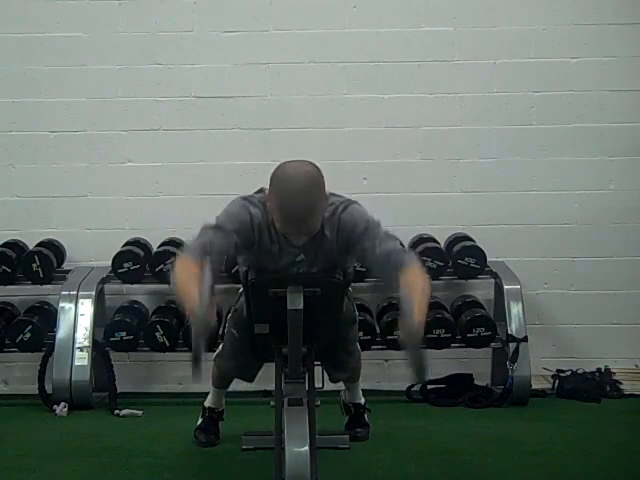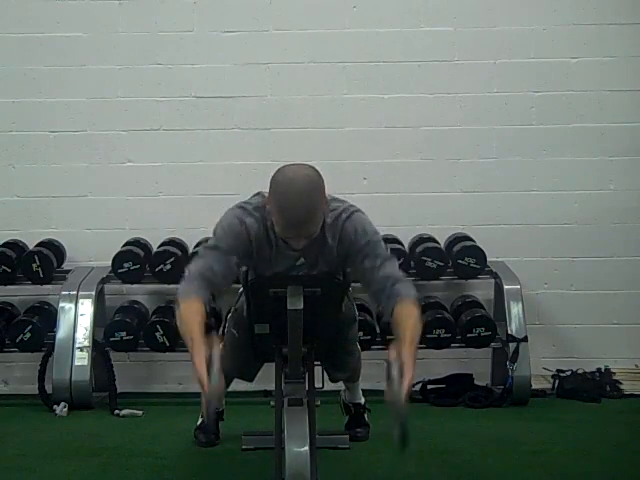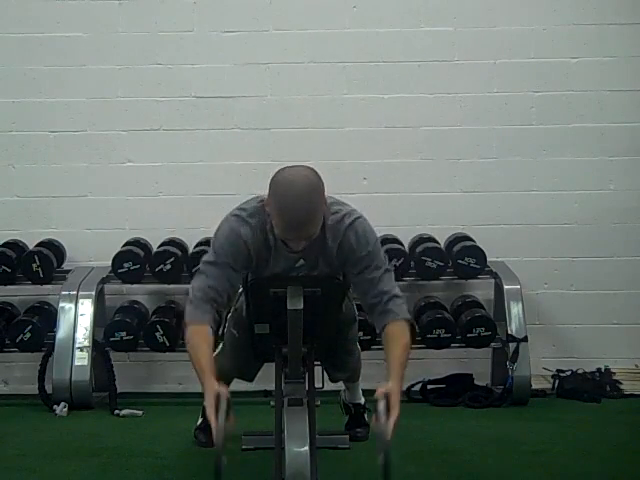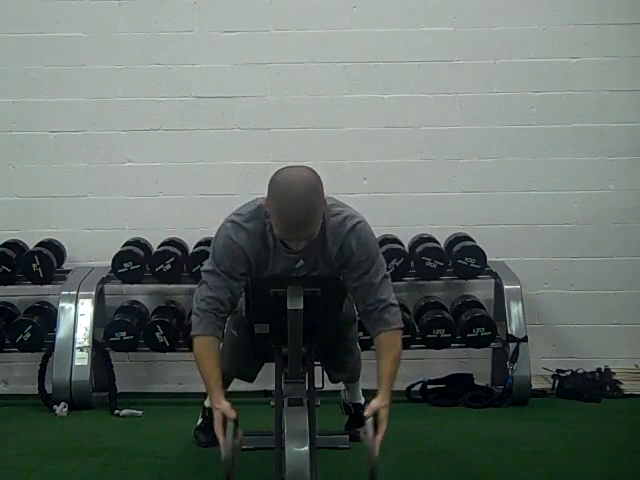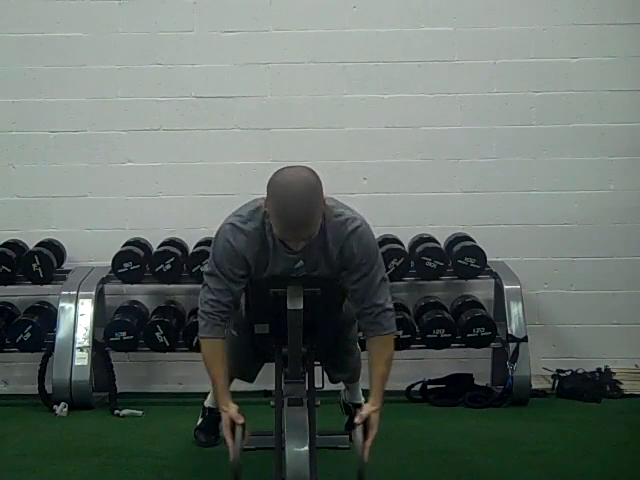
dt=0.1s
person 1, frame 1
left shoulder: (347, 217)
right shoulder: (246, 214)
left elbow: (396, 260)
right elbow: (194, 257)
left wrist: (416, 310)
right wrist: (195, 300)
left knee: (346, 360)
right knee: (230, 360)
left ankle: (354, 401)
right ankle: (213, 406)
person 1, frame 2
left shoulder: (350, 223)
right shoulder: (242, 221)
left elbow: (393, 287)
right elbow: (196, 283)
left wrist: (407, 351)
right wrist: (198, 348)
left knee: (346, 361)
right knee: (230, 361)
left ankle: (354, 401)
right ankle: (214, 407)
person 1, frame 3
left shoulder: (351, 228)
right shoulder: (240, 226)
left elbow: (388, 303)
right elbow: (202, 301)
left wrist: (395, 380)
right wrist: (209, 384)
left knee: (346, 361)
right knee: (230, 361)
left ankle: (354, 401)
right ankle: (212, 409)
person 1, frame 4
left shoulder: (352, 230)
right shoulder: (237, 231)
left elbow: (382, 311)
right elbow: (208, 312)
left wrist: (384, 393)
right wrist: (218, 398)
left knee: (346, 361)
right knee: (229, 357)
left ankle: (353, 400)
right ankle: (210, 405)
person 1, frame 5
left shoulder: (352, 232)
right shoulder: (236, 233)
left elbow: (378, 314)
right elbow: (212, 314)
left wrist: (376, 399)
right wrist: (224, 401)
left knee: (346, 362)
right knee: (231, 358)
left ankle: (353, 400)
right ankle: (211, 405)
